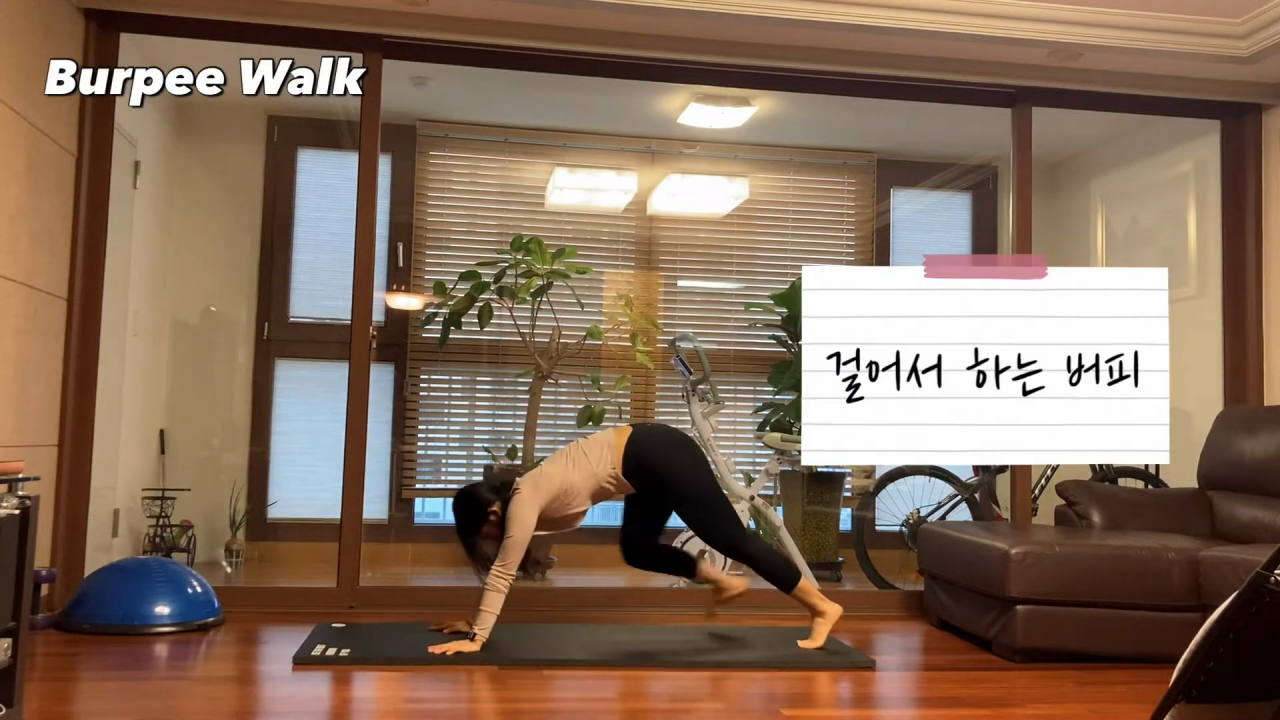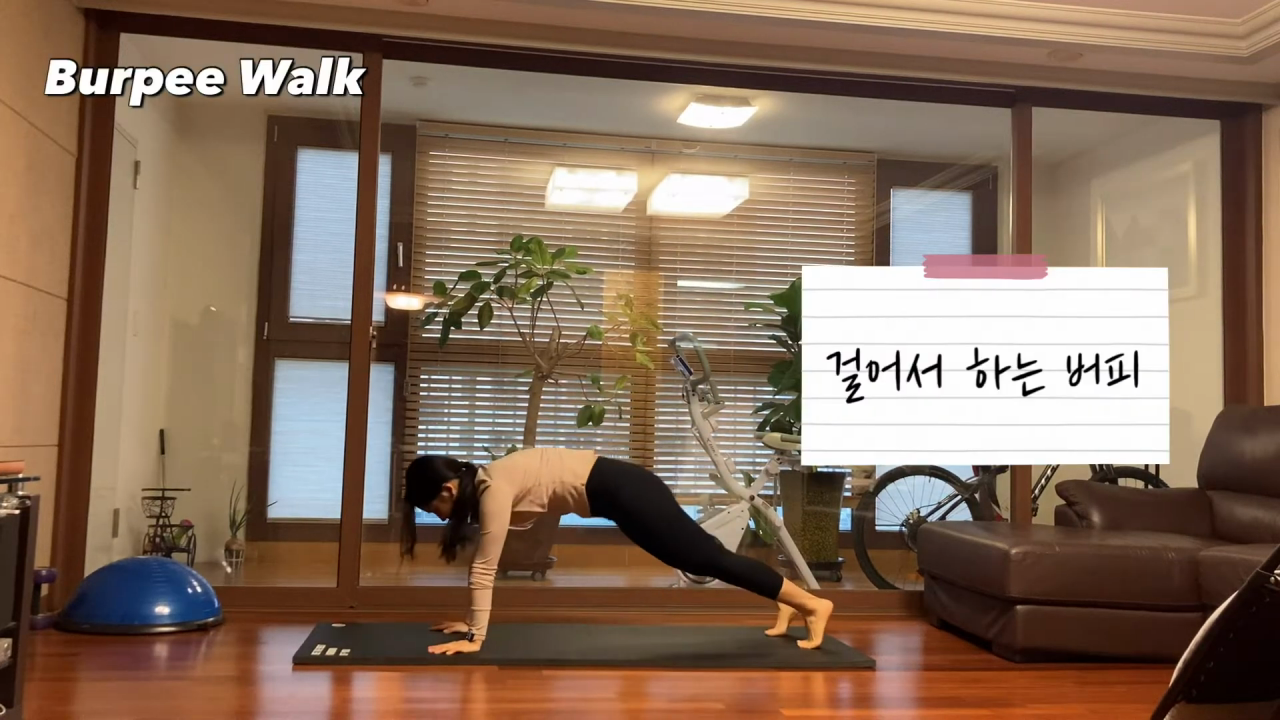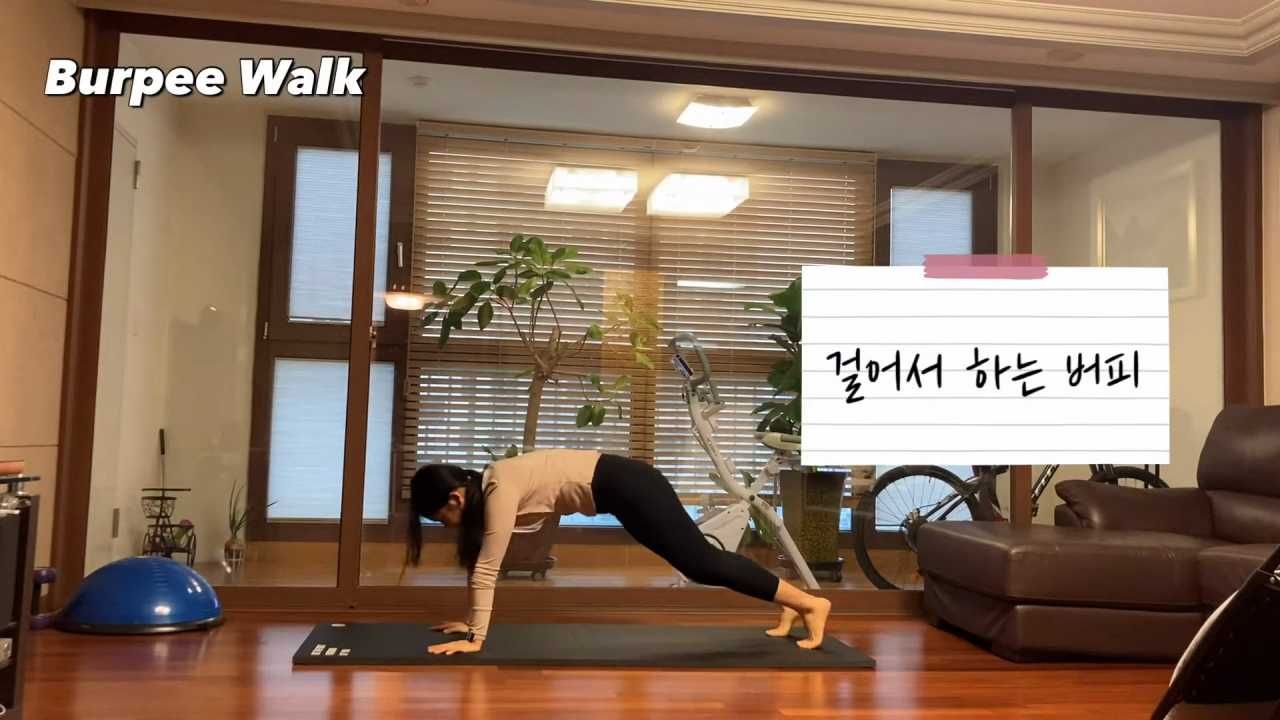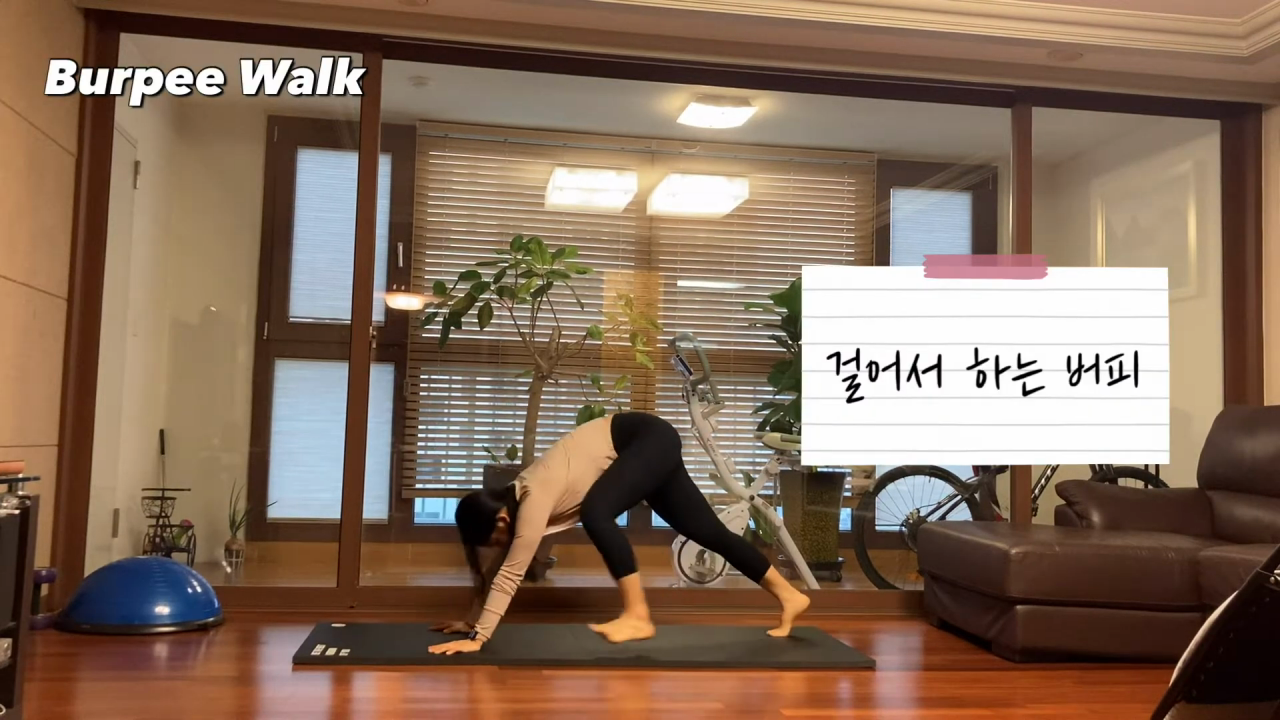
dt=0.4s
person 1, frame 1
left shoulder: (523, 501)
right shoulder: (520, 496)
left elbow: (502, 573)
right elbow: (501, 571)
left wrist: (477, 638)
right wrist: (477, 622)
left hip: (661, 456)
right hip: (652, 452)
left knee: (731, 540)
right knee: (637, 549)
left ankle: (822, 607)
right ankle: (721, 580)
person 1, frame 2
left shoulder: (493, 488)
right shoulder: (482, 483)
left elbow: (485, 567)
right elbow: (484, 564)
left wrist: (475, 637)
right wrist: (472, 621)
left hip: (621, 490)
right hip: (615, 489)
left knee: (709, 558)
right knee: (701, 560)
left ankle: (811, 605)
right ankle: (786, 602)
person 1, frame 3
left shoulder: (498, 493)
right shoulder: (484, 490)
left elbow: (488, 568)
right elbow: (480, 562)
left wrist: (475, 637)
right wrist: (471, 621)
left hip: (630, 486)
right hip: (623, 488)
left knee: (704, 563)
right knee: (701, 559)
left ankle: (808, 605)
right ankle: (790, 606)
person 1, frame 4
left shoulder: (534, 501)
right shoulder: (515, 500)
left elbow: (510, 575)
right elbow: (501, 569)
left wrist: (478, 638)
right wrist: (472, 621)
left hip: (650, 437)
right hip: (641, 444)
left knee: (595, 515)
right knee: (706, 531)
left ankle: (637, 616)
right ankle: (789, 597)
